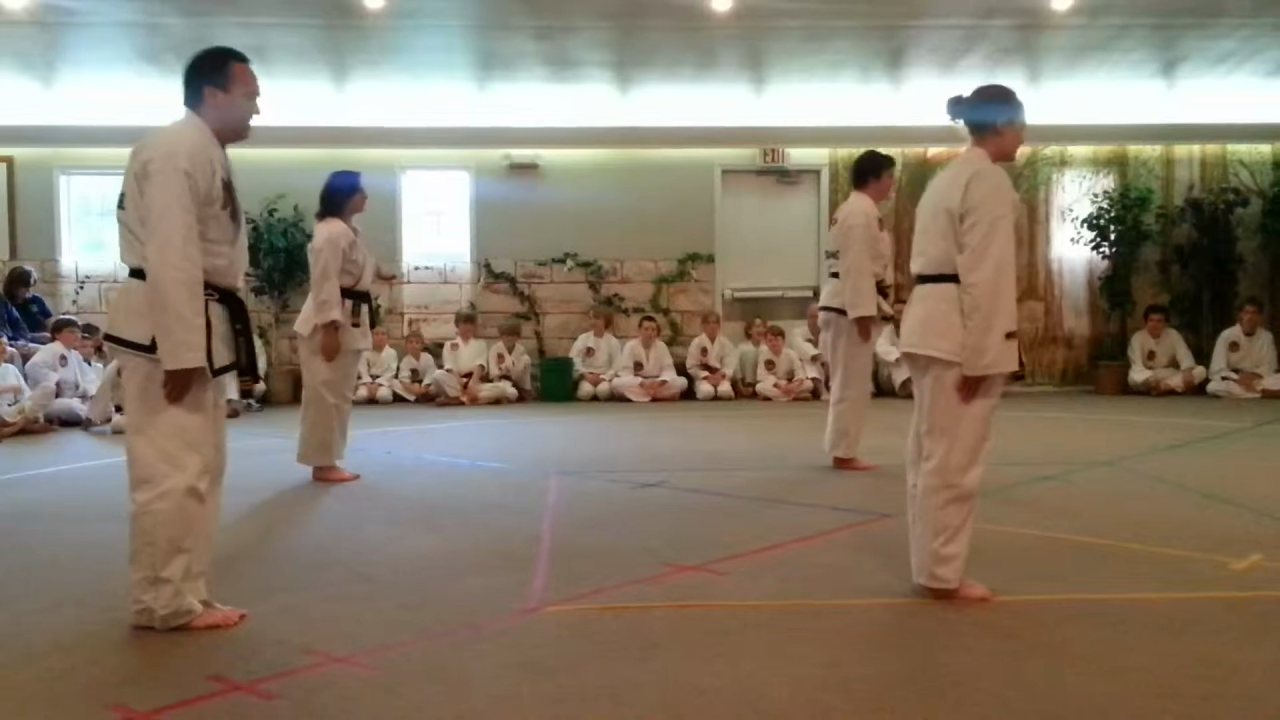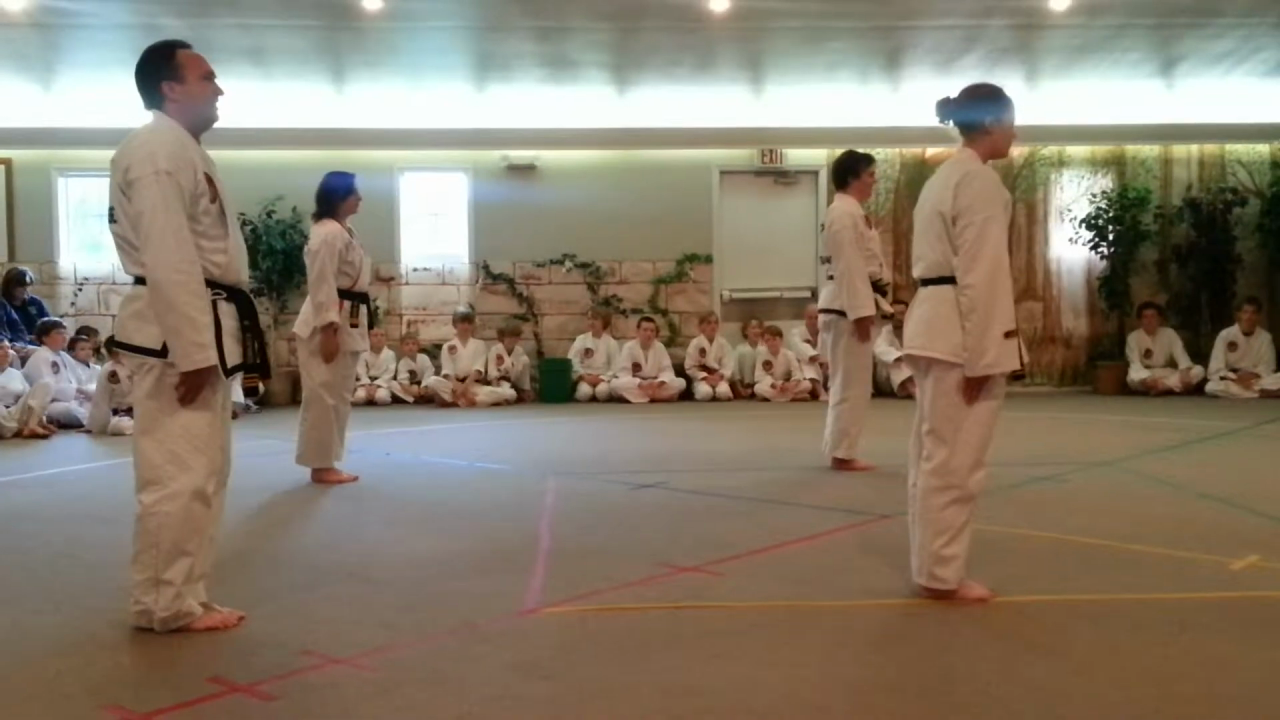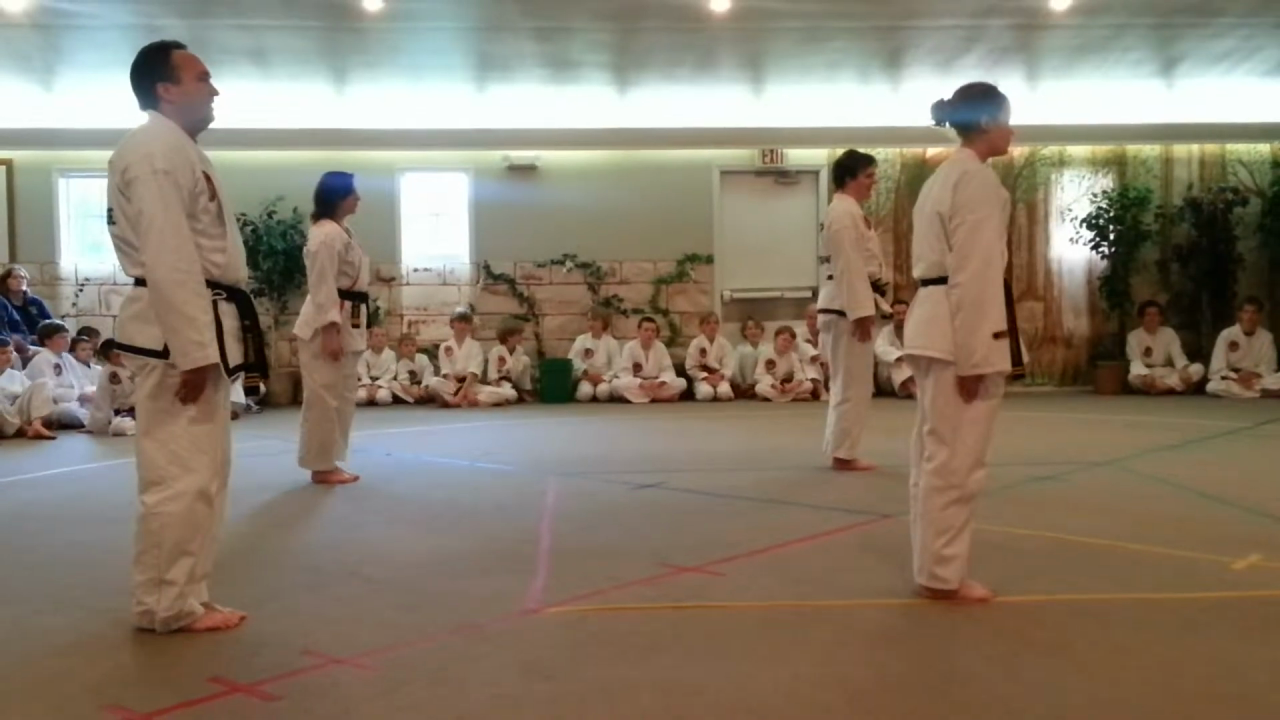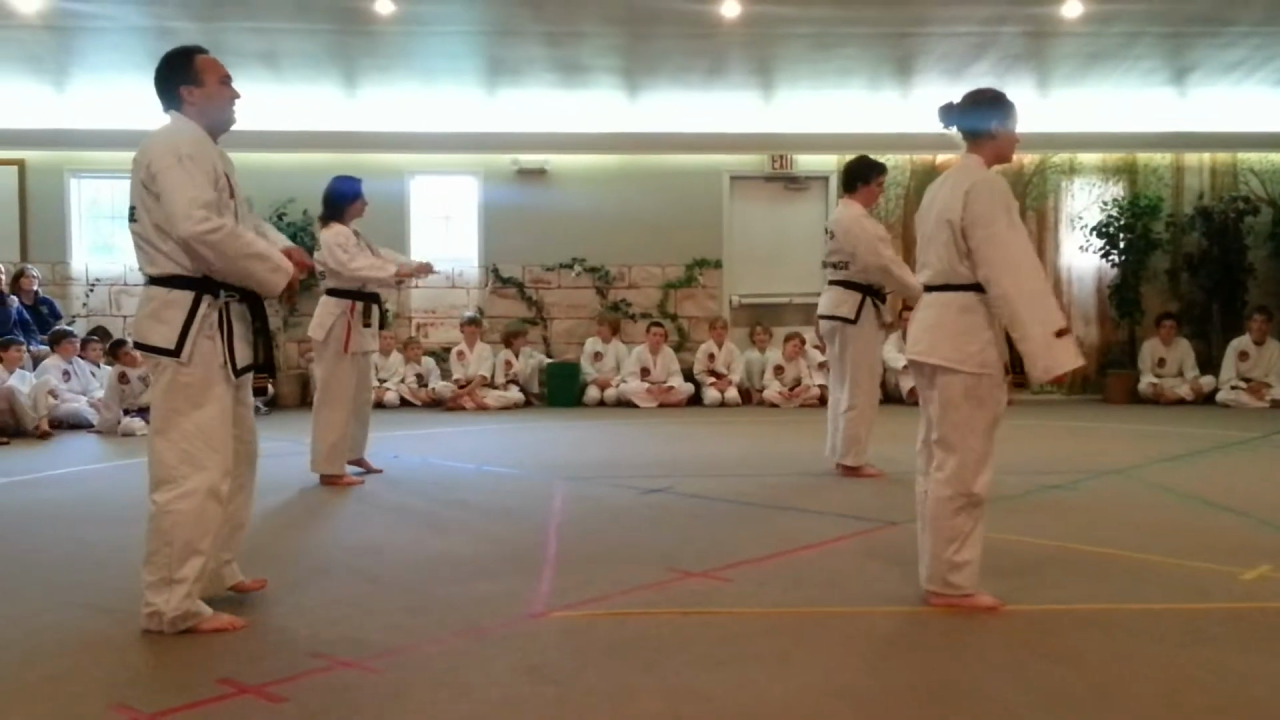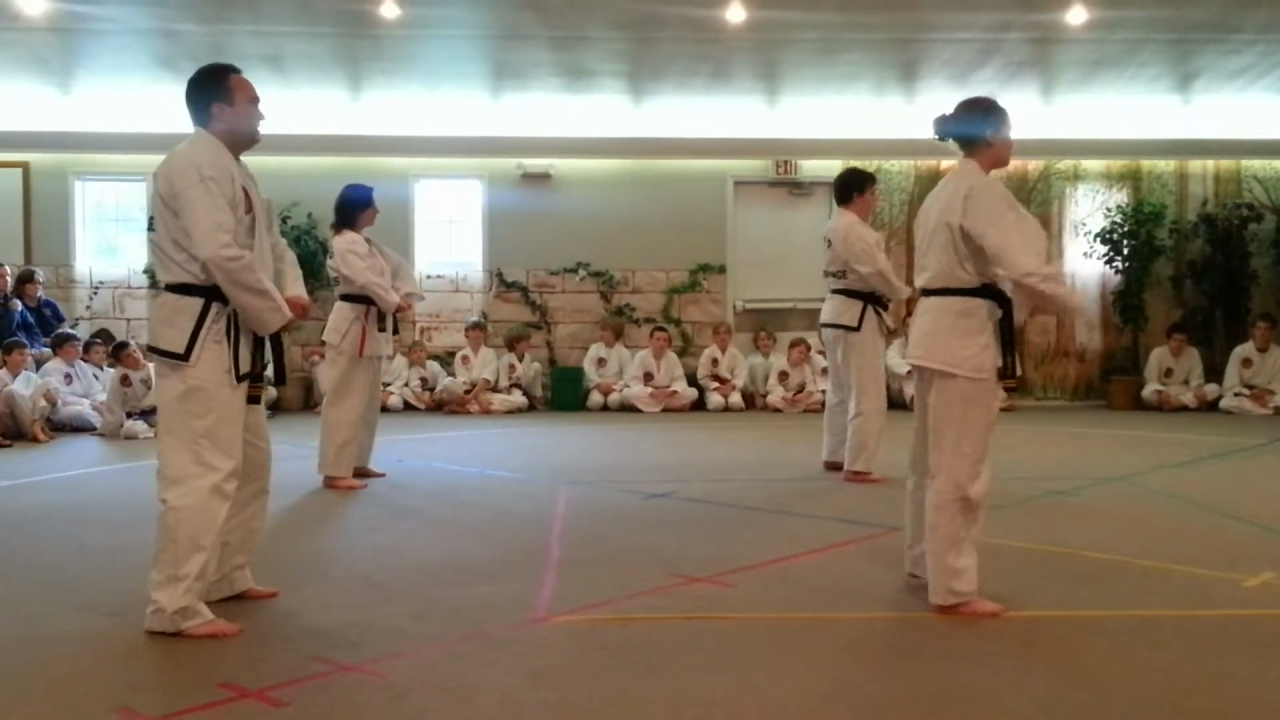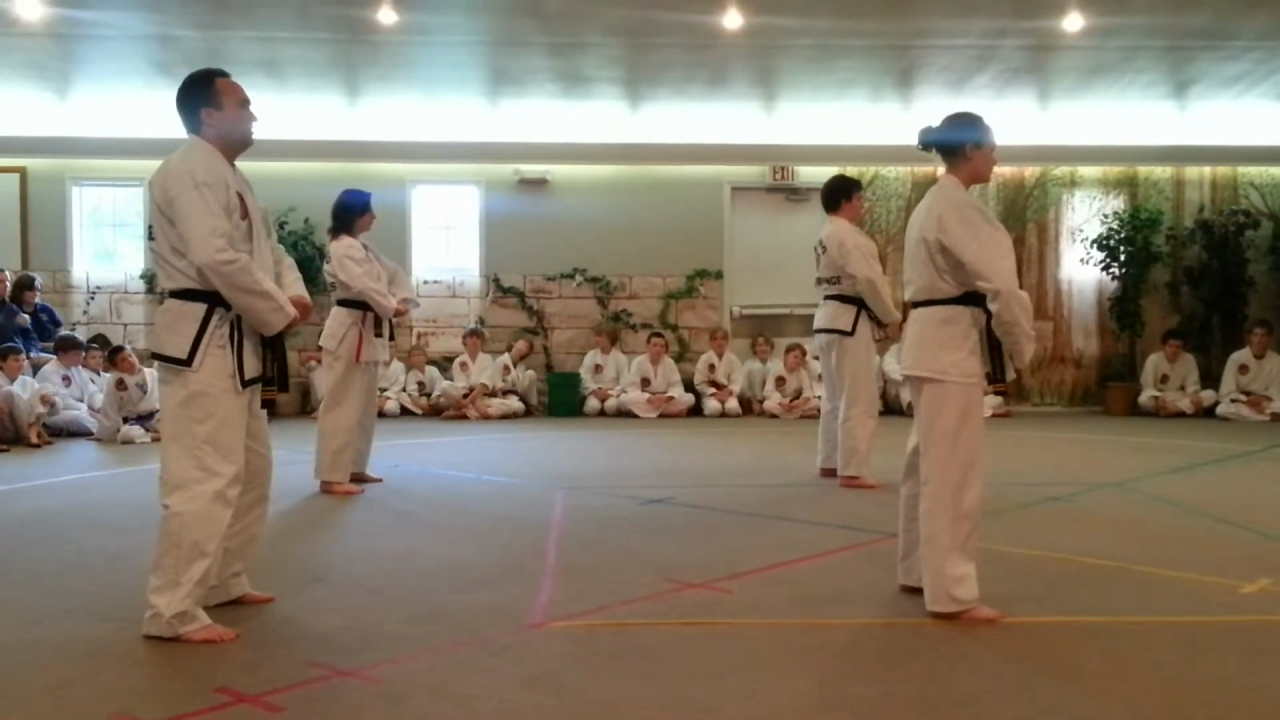
dt=0.5s
person 1, frame 1
left shoulder: (205, 153)
right shoulder: (178, 150)
right elbow: (170, 259)
right wrist: (180, 353)
left hip: (198, 325)
right hip: (167, 330)
left knee: (200, 466)
right knee: (172, 471)
left ankle: (183, 593)
right ankle: (164, 602)
person 1, frame 2
left shoulder: (183, 148)
right shoulder: (156, 150)
right elbow: (169, 263)
right wrist: (193, 351)
left hip: (201, 327)
right hip: (175, 332)
left knee: (202, 471)
right knee: (178, 474)
left ankle: (180, 595)
right ankle: (164, 604)
person 1, frame 3
left shoulder: (179, 150)
right shoulder: (154, 150)
right elbow: (169, 262)
left wrist: (210, 343)
right wrist: (194, 351)
left hip: (201, 328)
right hip: (174, 333)
left knee: (203, 471)
right knee: (181, 474)
left ankle: (185, 594)
right ankle: (166, 605)
person 1, frame 4
left shoulder: (205, 151)
right shoulder: (174, 146)
left elbow: (241, 221)
right elbow: (202, 230)
left wrist: (283, 251)
right wrist: (274, 272)
left hip: (217, 325)
right hip: (189, 327)
left knee: (234, 455)
right knee: (194, 471)
left ankle: (214, 571)
right ankle: (173, 605)
person 1, frame 5
left shoulder: (234, 169)
right shoulder: (195, 164)
left elbow: (270, 245)
right elbow: (221, 254)
left wrist: (293, 293)
right wrist: (275, 315)
left hip: (229, 334)
right hip: (199, 335)
left knee: (248, 463)
right knee: (203, 472)
left ankle: (225, 576)
right ankle: (176, 606)
person 1, frame 6
left shoulder: (230, 176)
right shoulder: (189, 170)
left elbow: (267, 248)
right elbow: (217, 259)
left wrist: (293, 293)
right wrist: (279, 313)
left hip: (235, 340)
right hip: (204, 340)
left knee: (249, 469)
right knee: (204, 477)
left ankle: (223, 581)
right ankle: (173, 611)
person 2, frame 1
left shoulder: (951, 176)
right shoulder: (988, 179)
right elbow: (984, 275)
right wrist: (980, 356)
left hip: (930, 320)
right hip: (959, 327)
left knee: (932, 451)
right knee: (954, 457)
left ankle: (933, 567)
right ankle: (942, 575)
person 2, frame 2
left shoulder: (943, 177)
right shoulder: (979, 179)
right elbow: (981, 274)
right wrist: (982, 356)
left hip: (933, 322)
right hip: (962, 330)
left knee: (934, 453)
right knee: (955, 458)
left ankle: (933, 567)
right ankle: (941, 575)
person 2, frame 3
left shoulder: (942, 177)
right shoulder: (976, 178)
right elbow: (975, 274)
right wrist: (975, 354)
left hip: (933, 322)
right hip: (962, 329)
left knee: (936, 452)
right knee: (956, 457)
left ankle: (935, 567)
right ankle: (942, 575)
person 2, frame 4
left shoulder: (943, 184)
right shoulder: (985, 185)
right elbow: (1011, 274)
right wrist: (1051, 347)
left hip: (934, 328)
right hip: (964, 334)
left knee: (940, 461)
right knee: (961, 466)
left ankle: (941, 576)
right ankle: (951, 584)
person 2, frame 5
left shoulder: (943, 190)
right shoulder: (981, 189)
right elbow: (1026, 262)
right wrist: (1067, 297)
left hip: (936, 329)
right hip: (962, 336)
left knee: (934, 461)
right knee: (959, 468)
left ankle: (927, 561)
right ankle: (953, 590)
person 2, frame 6
left shoulder: (932, 204)
right shoulder: (958, 205)
right elbow: (999, 281)
right wrist: (1021, 345)
left hip: (932, 339)
right hip: (950, 345)
left knee: (928, 464)
right knee: (953, 472)
left ankle: (919, 570)
right ankle: (950, 594)
person 3, frame 1
left shoulder: (856, 209)
right shoulder: (861, 212)
right elbow: (856, 267)
left wrist: (868, 306)
right wrist: (864, 312)
left hip: (845, 303)
right hip: (851, 305)
left knee: (850, 382)
right knee: (852, 383)
left ankle: (842, 449)
right ankle: (843, 453)
person 3, frame 2
left shoulder: (847, 211)
right shoulder: (846, 213)
right elbow: (850, 267)
left wrist: (861, 308)
right wrist: (861, 311)
left hip: (843, 304)
right hip: (848, 306)
left knee: (847, 382)
right knee: (852, 384)
left ankle: (839, 449)
right ankle: (842, 453)
person 3, frame 3
left shoulder: (846, 211)
right shoulder: (846, 213)
right elbow: (849, 267)
left wrist: (862, 308)
right wrist: (861, 311)
left hip: (841, 304)
right hip: (847, 306)
left knee: (847, 383)
right knee: (853, 384)
left ankle: (840, 449)
right ankle: (843, 454)
person 3, frame 4
left shoulder: (842, 216)
right shoulder: (857, 220)
right elbow: (883, 264)
left wrist: (903, 286)
right wrist: (915, 290)
left hip: (838, 304)
right hip: (853, 308)
left knee: (844, 385)
right knee: (859, 389)
left ankle: (841, 451)
right ankle: (851, 460)
person 3, frame 5
left shoulder: (837, 226)
right shoulder: (853, 229)
right elbow: (878, 271)
left wrist: (890, 291)
right wrist: (902, 293)
left hip: (838, 312)
right hip: (856, 316)
left knee: (842, 391)
right knee: (867, 396)
left ankle: (835, 455)
right ankle: (857, 466)
person 3, frame 6
left shoulder: (826, 236)
right shoulder: (849, 236)
right elbow: (870, 280)
left wrist: (880, 316)
right wrist: (890, 317)
left hip: (829, 317)
right hip: (850, 322)
left knee: (835, 397)
right knee: (858, 401)
left ankle: (830, 462)
right ankle: (851, 470)
person 4, frame 1
left shoulder: (349, 230)
right shoulder: (331, 232)
right elbow: (324, 283)
right wrist: (329, 329)
left hip: (347, 321)
right hip: (330, 322)
left knee: (340, 394)
right knee: (325, 394)
left ankle: (327, 461)
right ankle: (322, 464)
person 4, frame 2
left shoulder: (345, 231)
right shoulder: (327, 234)
right elbow: (321, 286)
left wrist: (364, 326)
right wrist: (328, 331)
left hip: (347, 323)
right hip: (328, 323)
left knee: (339, 396)
right knee: (324, 396)
left ankle: (326, 463)
right ankle: (320, 466)
person 4, frame 3
left shoulder: (342, 232)
right shoulder: (326, 234)
right elbow: (322, 287)
left wrist: (360, 327)
right wrist: (330, 331)
left hip: (346, 323)
right hip: (327, 325)
left knee: (343, 397)
right knee: (325, 397)
left ankle: (329, 461)
right ankle: (322, 467)
person 4, frame 4
left shoulder: (355, 235)
right shoulder: (333, 236)
left elbow: (382, 257)
right elbow: (356, 267)
left wrist: (415, 267)
right wrist: (398, 273)
left hip: (357, 322)
right hip: (339, 322)
left knee: (360, 393)
right knee: (336, 396)
left ankle: (353, 454)
right ankle: (330, 468)
person 4, frame 5
left shoulder: (367, 244)
right shoulder: (345, 243)
left elbow: (399, 267)
right elbow: (366, 279)
left wrist: (406, 296)
right wrist: (393, 303)
left hip: (371, 327)
right hip: (352, 326)
left knee: (369, 400)
right knee: (345, 399)
left ankle: (356, 463)
right ankle: (335, 472)
person 4, frame 6
left shoulder: (364, 249)
right shoulder: (343, 248)
left elbow: (395, 274)
right elbow: (363, 284)
left wrist: (404, 301)
right wrist: (391, 308)
left hip: (368, 332)
right hip: (350, 331)
left knee: (366, 404)
right knee: (342, 404)
left ankle: (354, 468)
right ankle: (331, 477)
